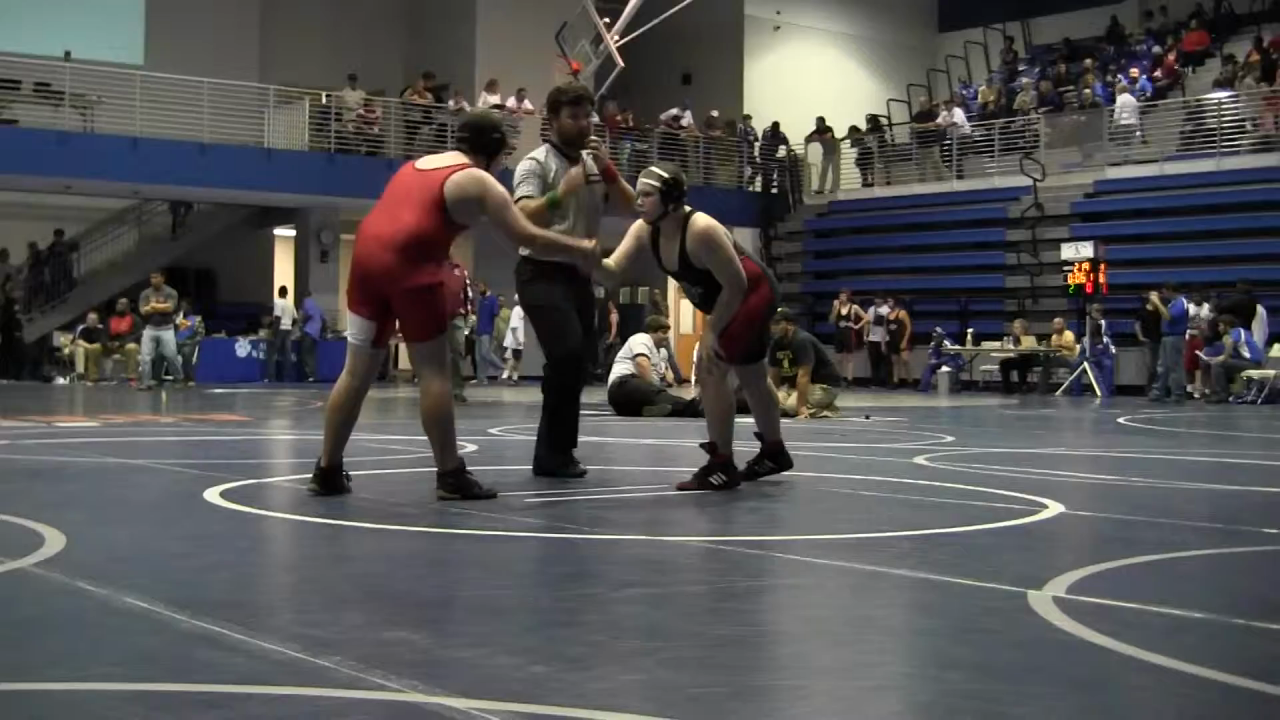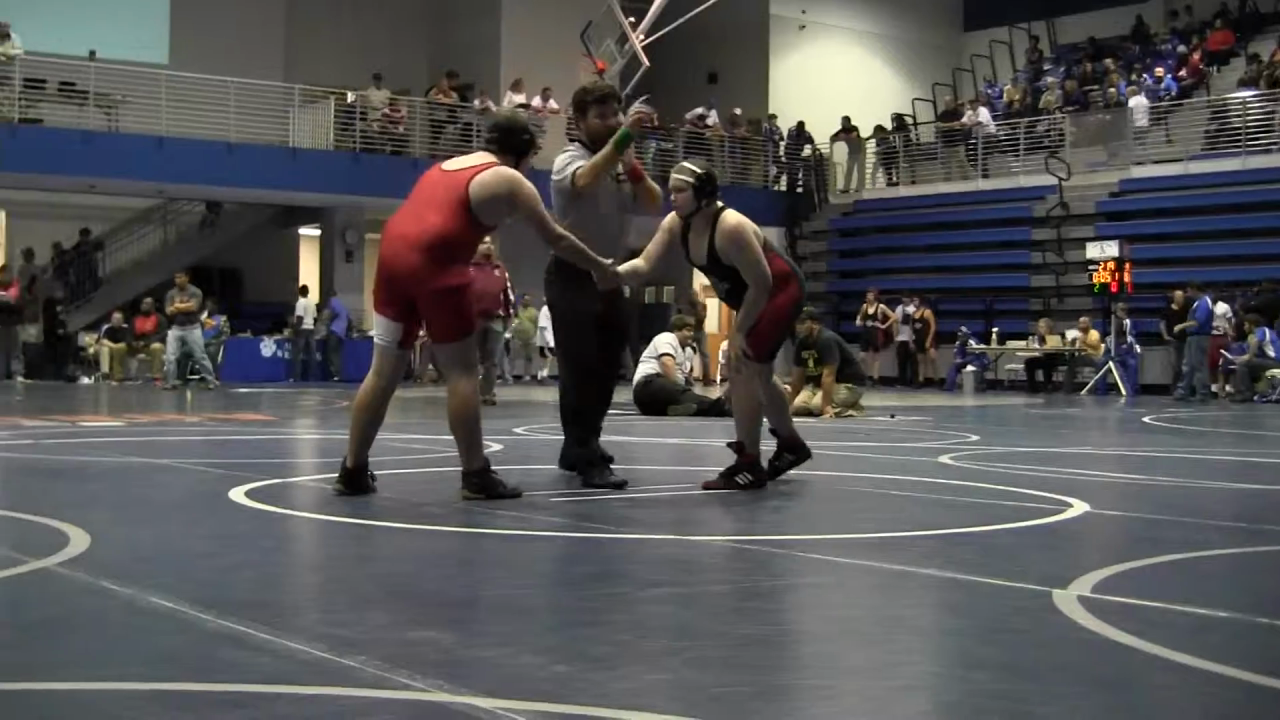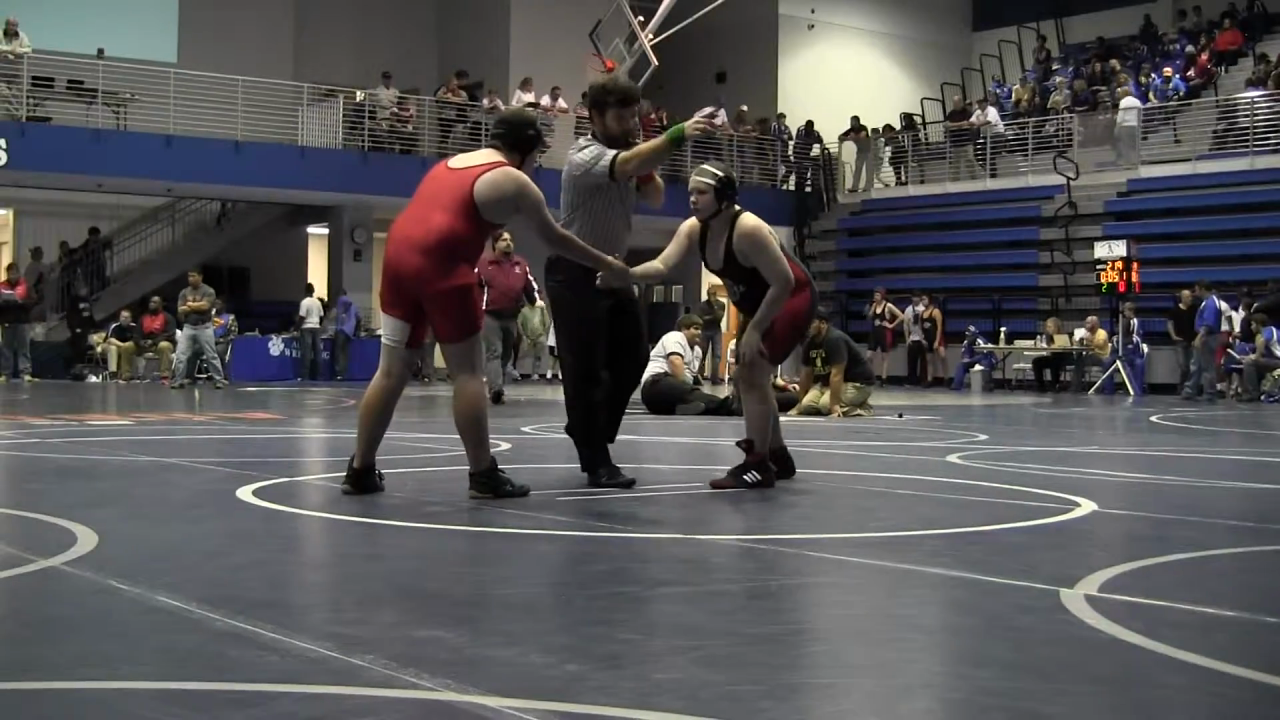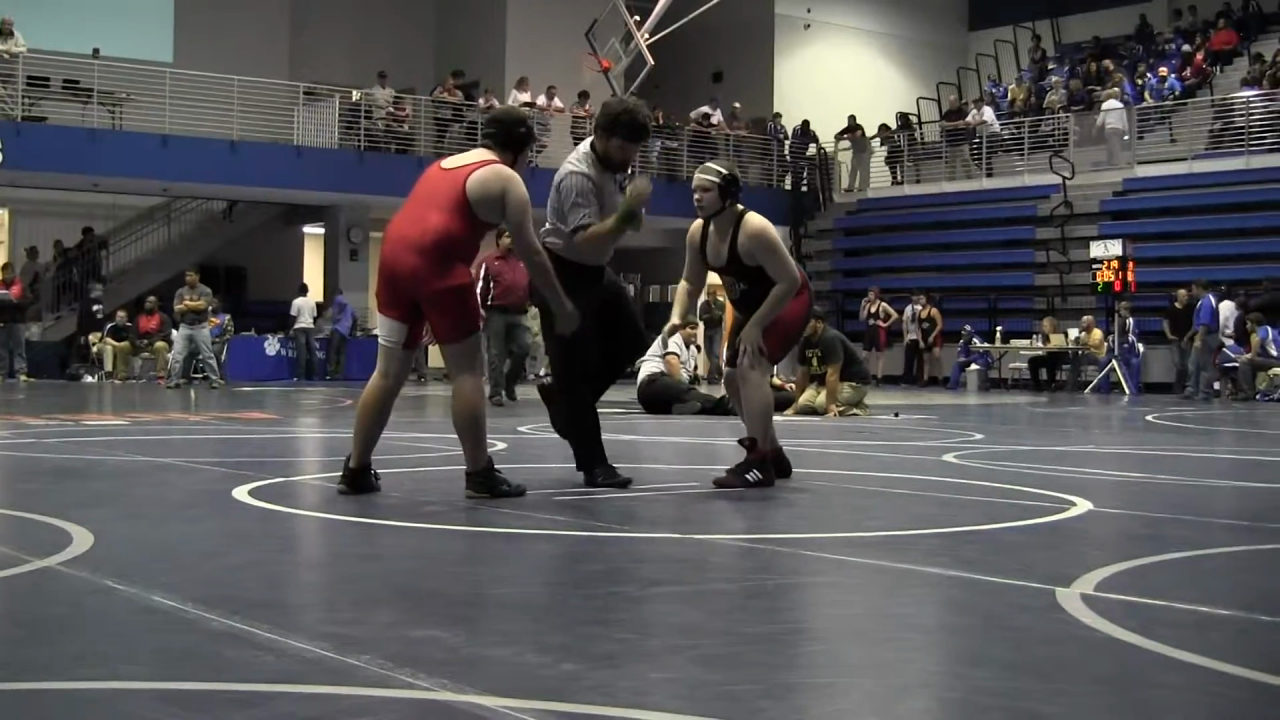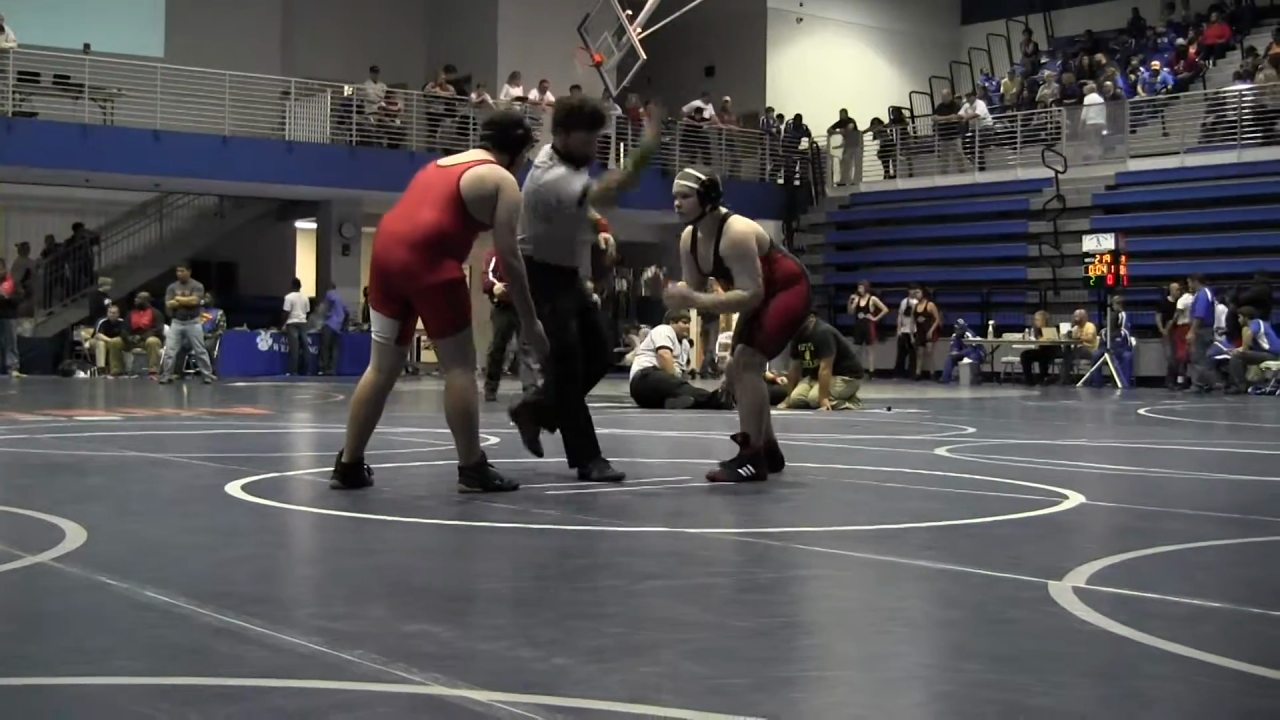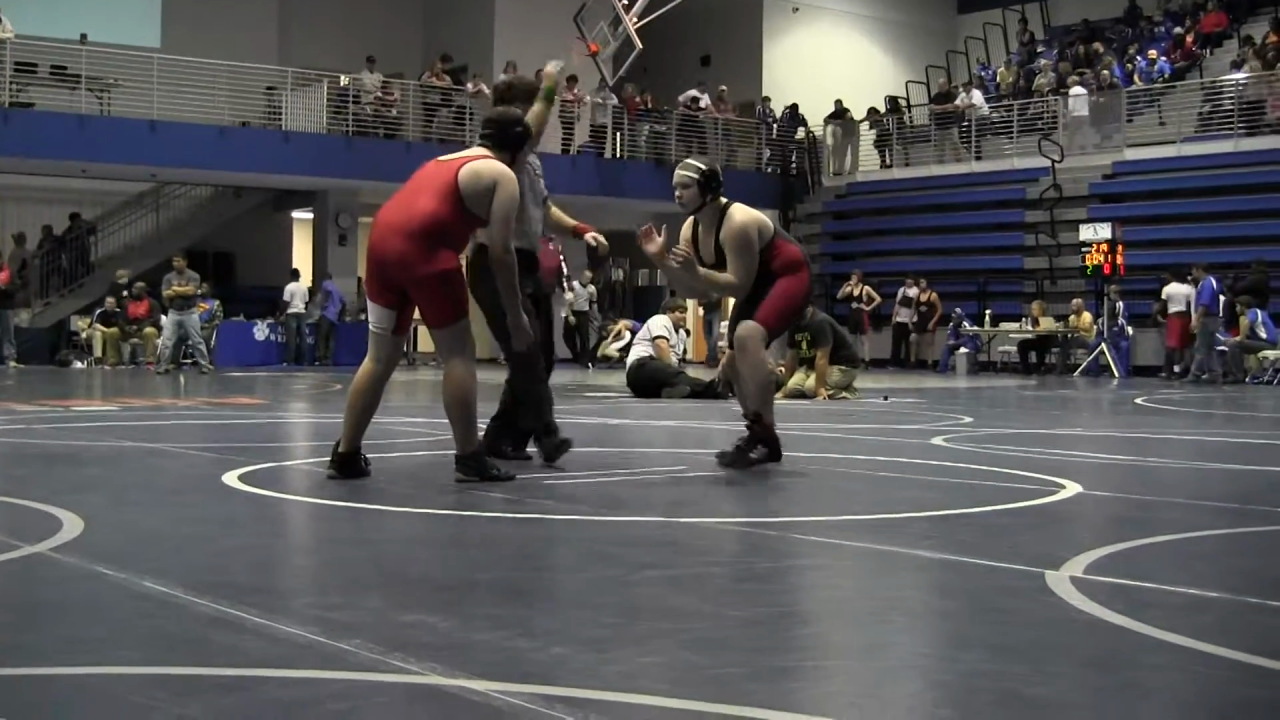
dt=0.3s
person 1, frame 1
left shoulder: (593, 162)
right shoulder: (535, 164)
left elbow: (629, 205)
right elbow: (522, 215)
left wrist: (607, 168)
right wrist: (559, 196)
left hip: (579, 276)
right hip: (542, 274)
left knee: (577, 361)
right knee: (568, 352)
left ankle: (551, 454)
right ankle: (558, 449)
person 1, frame 2
left shoulder: (620, 163)
right shoulder: (569, 160)
left elbow: (654, 204)
right elbow: (586, 182)
left wrist: (633, 167)
right wrist: (623, 136)
right hip: (571, 278)
left knee: (607, 371)
right knee: (581, 370)
left ankle: (577, 452)
right ankle: (592, 463)
person 1, frame 3
left shoulder: (624, 152)
right shoulder: (586, 157)
left elbow: (655, 198)
right elbow: (632, 164)
left wrist: (648, 175)
right wrist: (678, 135)
right hip: (574, 275)
left knee: (632, 360)
right knee: (584, 370)
left ankle: (591, 432)
right ankle: (597, 464)
person 1, frame 4
left shoulder: (612, 159)
right shoulder: (577, 175)
right elbow: (586, 239)
left wrist: (633, 208)
right wrist: (626, 214)
left hip: (595, 270)
right hip: (560, 272)
left knee: (632, 339)
right knee: (576, 367)
left ankle: (562, 397)
right ankle: (594, 464)
person 1, frame 5
left shoulder: (569, 161)
right shoulder: (548, 177)
right elbow: (598, 196)
left wrist: (601, 230)
right wrist: (640, 160)
left hip: (566, 275)
right hip: (541, 279)
left knee: (599, 359)
right knee: (567, 371)
left ankle: (532, 408)
right ankle: (588, 459)
person 1, frame 6
left shoulder: (527, 157)
left elbow: (544, 208)
left wrist: (584, 231)
right wrist: (546, 93)
left hip: (528, 265)
left knee: (539, 358)
right knee: (526, 351)
left ankle: (503, 439)
right ankle: (544, 436)
person 2, frame 1
left shoulder: (417, 165)
right shoulder: (478, 181)
right elbow: (526, 237)
left wrist: (443, 265)
right wrist: (583, 250)
left hip: (367, 254)
right hip: (408, 265)
left knee: (357, 369)
right knee: (434, 371)
left ankle: (327, 470)
right ankle: (450, 476)
person 2, frame 2
left shoulder: (445, 167)
right shoulder: (509, 180)
right elbow: (555, 237)
right wrist: (600, 267)
left hip: (394, 256)
right hip: (435, 266)
left knee: (384, 371)
right knee: (462, 373)
left ankle: (353, 471)
right ankle: (476, 476)
person 2, frame 3
left shoulder: (450, 163)
right shoulder: (513, 181)
right elbow: (555, 238)
right wrist: (607, 265)
left hip: (399, 256)
right hip: (441, 266)
left knee: (391, 371)
right knee: (468, 372)
left ankle: (360, 471)
right ankle: (483, 476)
person 2, frame 4
left shoulder: (443, 164)
right shoulder: (505, 179)
right elbow: (529, 251)
right wrist: (561, 305)
left hip: (395, 257)
right hip: (438, 267)
left knee: (390, 371)
right knee: (467, 371)
left ankle: (356, 470)
right ankle: (480, 475)
person 2, frame 5
left shoulder: (441, 164)
right shoulder: (502, 180)
right elbow: (508, 256)
right wrist: (529, 320)
left hip: (387, 251)
right hip: (428, 260)
left knee: (383, 366)
right knee: (460, 365)
left ankle: (348, 465)
right ankle: (472, 469)
person 2, frame 6
left shoulder: (445, 161)
right shoulder: (502, 176)
right elbow: (500, 251)
right wrist: (515, 315)
left hip: (383, 241)
right hip: (424, 249)
left knee: (381, 356)
right knee: (459, 354)
left ankle: (346, 456)
right ankle: (469, 459)
person 3, frame 1
left shoulder: (701, 230)
right shoulder: (645, 230)
left elbow: (736, 284)
right elbow: (613, 270)
left wrist: (711, 331)
left hip: (752, 294)
right hip: (729, 302)
left knee: (710, 366)
right knee: (751, 377)
left ankle: (722, 466)
right ankle: (774, 453)
person 3, frame 2
left shoulder: (731, 227)
right shoulder: (676, 223)
left elbow: (761, 283)
right elbow: (644, 265)
left wrist: (739, 331)
right wrist: (613, 273)
left hip: (780, 291)
right hip: (756, 298)
left knee: (740, 365)
right knee: (758, 375)
left ankle: (749, 465)
right ankle: (791, 445)
person 3, frame 3
left shoulder: (749, 229)
right shoulder: (694, 229)
left elbow: (784, 283)
right elbow: (662, 266)
left wrist: (754, 330)
left hip: (792, 298)
right hip: (757, 304)
left knee: (753, 369)
right knee: (747, 377)
left ankle: (757, 464)
right ankle: (777, 456)
person 3, frame 4
left shoulder: (754, 229)
right shoulder: (698, 231)
left elbow: (790, 281)
right elbow: (691, 282)
left wrist: (755, 325)
right wrist: (677, 317)
left hip: (787, 301)
right hip: (750, 306)
left knee: (752, 368)
right knee: (734, 379)
left ankle: (759, 462)
right ankle: (773, 457)
person 3, frame 5
left shoulder: (736, 234)
right shoulder: (689, 237)
left elbow: (750, 296)
right elbow: (693, 288)
left wrist: (695, 300)
right wrist: (671, 291)
left hip: (788, 292)
right hip: (761, 300)
left knee: (747, 363)
right knee: (737, 372)
left ankle: (752, 457)
right ankle: (768, 451)
person 3, frame 6
left shoulder: (738, 222)
right shoulder: (690, 228)
left elbow: (737, 286)
right elbow: (695, 291)
left wrist: (694, 270)
right wrist: (661, 260)
left hip: (789, 277)
right hip: (757, 285)
left knee: (747, 338)
right knee: (734, 363)
left ankle: (761, 432)
right ankle: (765, 437)
